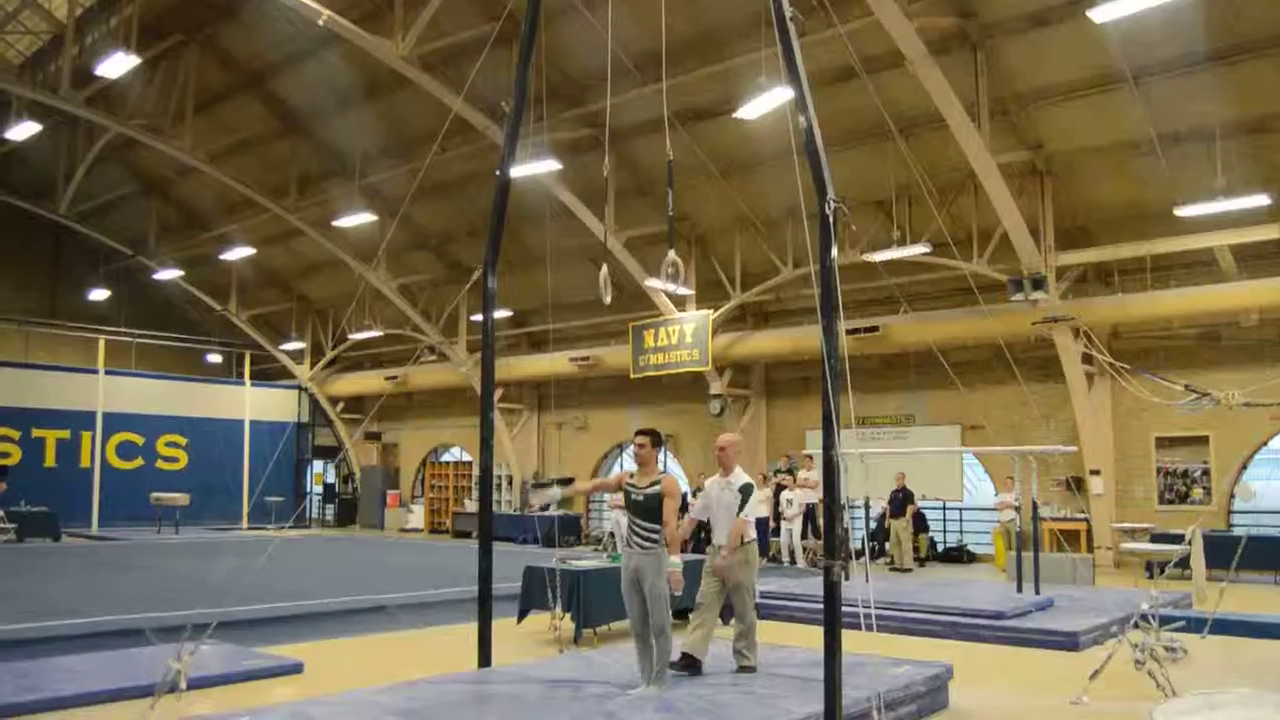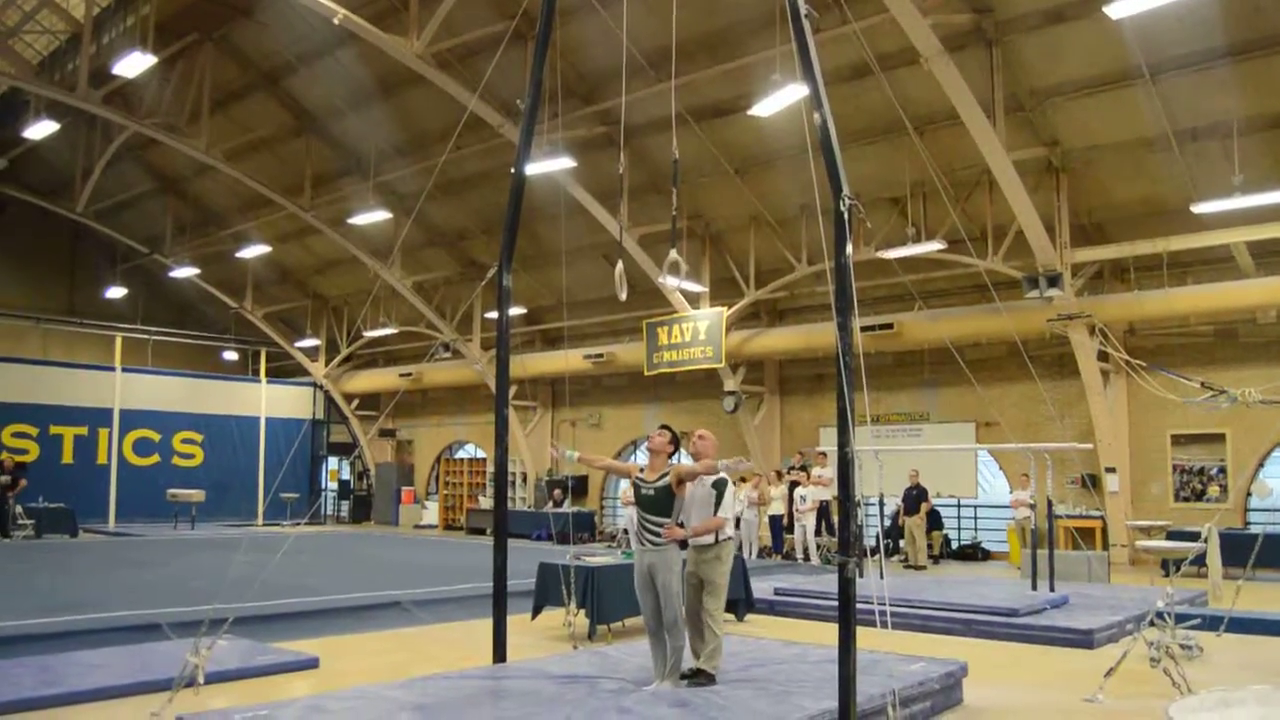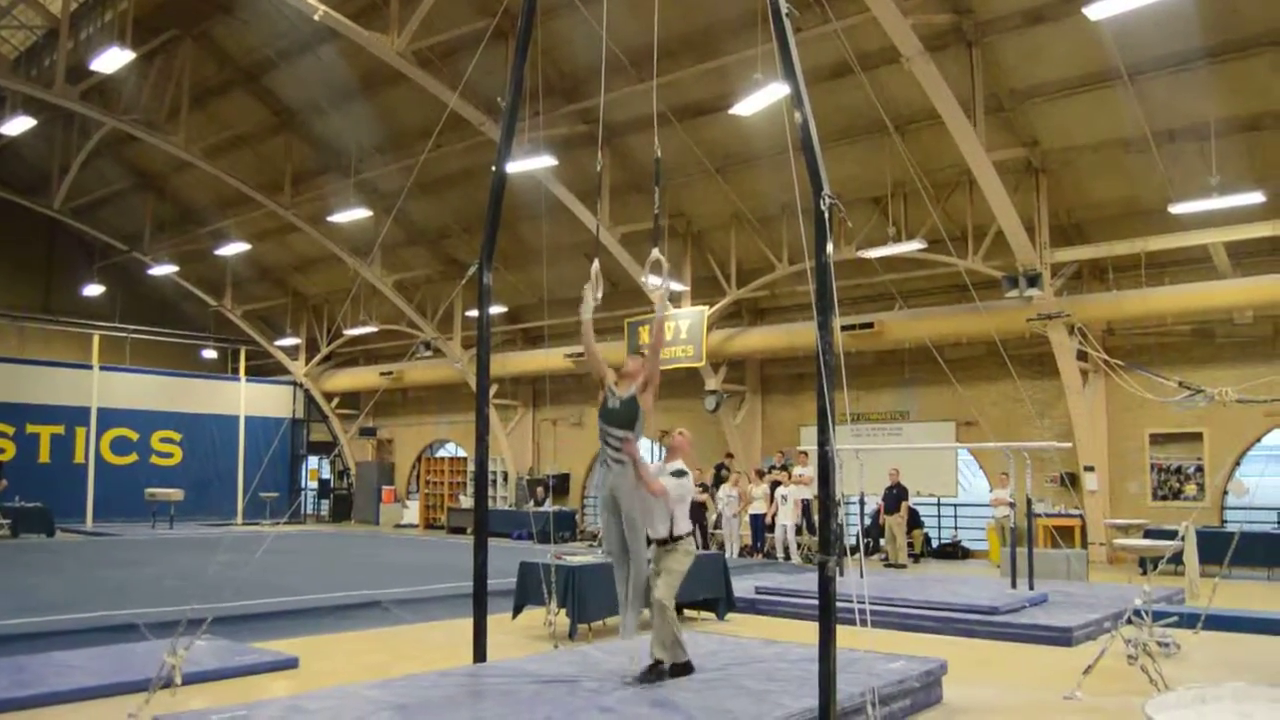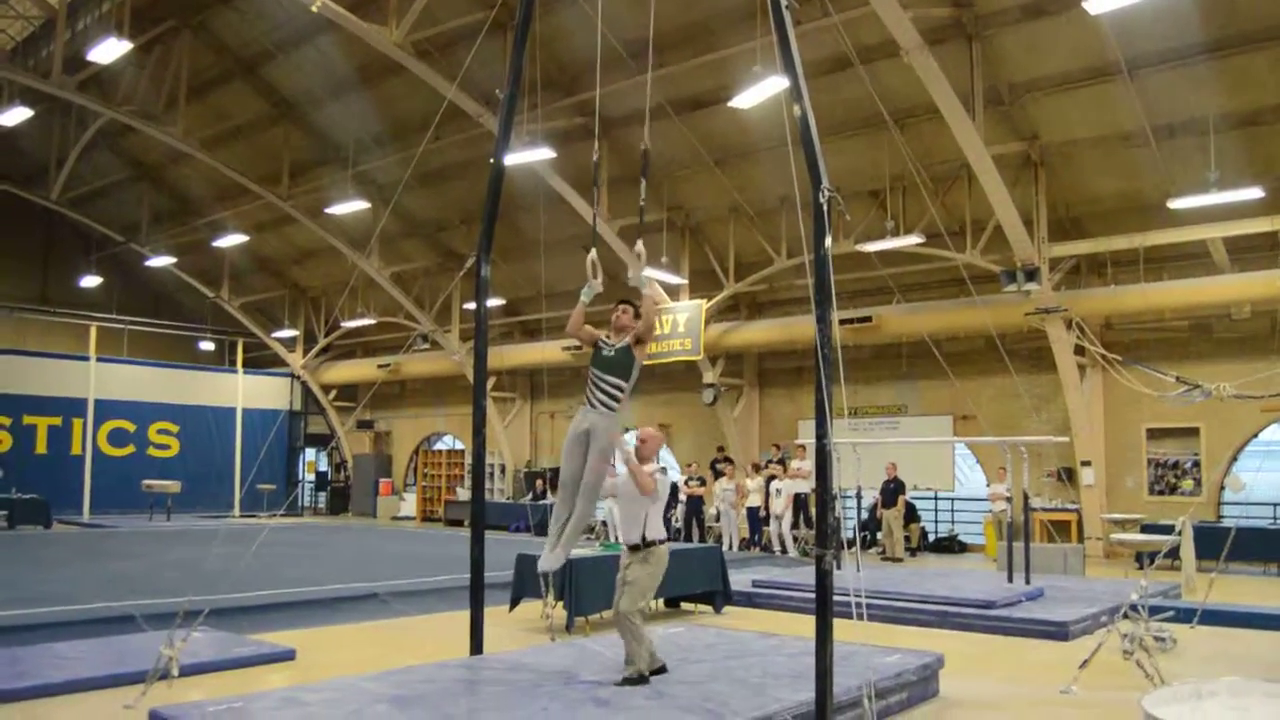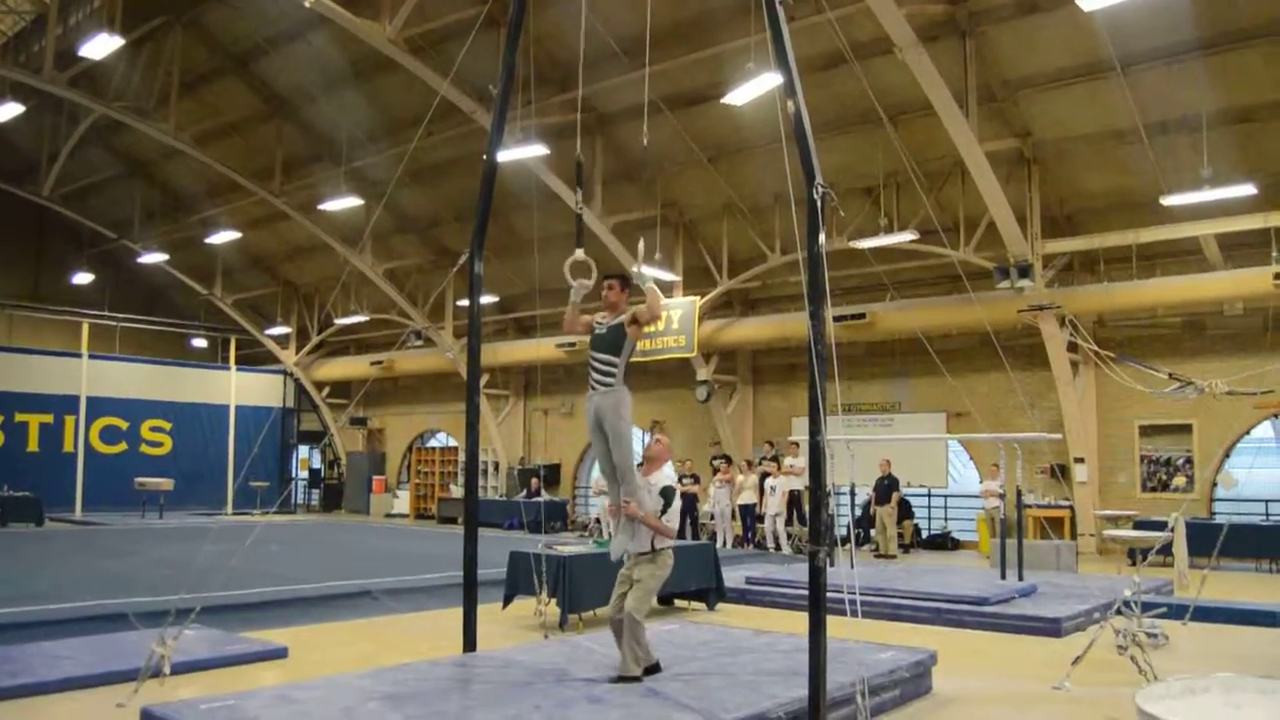
dt=1s
person 1, frame 1
left shoulder: (667, 483)
right shoulder: (625, 480)
left elbow: (671, 525)
right elbow: (591, 485)
left wrist: (675, 563)
right wrist: (558, 493)
left hip: (654, 559)
right hip: (629, 558)
left knee: (659, 625)
right knee: (638, 626)
left ankle: (659, 683)
right ankle: (646, 680)
person 1, frame 2
left shoulder: (676, 473)
right shoulder: (634, 471)
left elbow: (700, 468)
right elbow: (601, 462)
left wrist: (723, 465)
right wrist: (570, 455)
left hip: (665, 555)
right hip: (641, 555)
left knee: (672, 621)
right knee: (651, 623)
left ankle: (672, 678)
right ankle: (659, 676)
person 1, frame 3
left shoulder: (644, 388)
right shoulder: (608, 383)
left elbow: (656, 348)
right elbow: (590, 348)
left wrist: (659, 312)
right wrist: (587, 313)
left hip: (627, 475)
right hip: (604, 475)
left knee: (635, 545)
right knee: (616, 548)
left ankle: (634, 607)
right ankle: (625, 607)
person 1, frame 4
left shoulder: (638, 340)
right shoulder: (599, 338)
left elbow: (650, 317)
right elbow: (571, 329)
left wrist: (643, 285)
right wrist: (586, 296)
left hip: (607, 421)
right hip: (583, 416)
left knee: (589, 488)
right knee: (567, 483)
left ankle: (563, 547)
right ankle: (552, 544)
person 1, frame 5
left shoulder: (632, 316)
right shoulder: (596, 319)
left elbow: (655, 313)
right elbow: (568, 327)
left wrist: (646, 282)
right wrist: (576, 297)
left hip: (614, 398)
right hip: (592, 399)
left knee: (623, 465)
right knee: (606, 469)
left ankle: (628, 524)
right ankle: (619, 522)
person 2, frame 1
left shoulder: (745, 485)
right shoulder: (711, 484)
left elbow: (741, 523)
right elbow: (694, 517)
left wrist: (726, 555)
left hip: (741, 552)
right hip: (716, 550)
left knee: (744, 609)
right knee: (705, 603)
left ankle: (746, 661)
right ankle: (692, 656)
person 2, frame 2
left shoulder: (720, 481)
left elbow: (719, 521)
right elbow: (678, 513)
left wrist: (685, 533)
left hip: (717, 550)
right hip: (694, 550)
left knee: (711, 610)
right knee: (692, 610)
left ankle: (708, 670)
right ankle: (700, 663)
person 2, frame 3
left shoulder: (682, 475)
right shoulder: (653, 470)
left elbow: (656, 489)
left wrist: (635, 457)
left hip: (678, 547)
right hip: (658, 546)
left knee: (661, 598)
right knee: (659, 603)
left ankle: (659, 661)
right ankle: (680, 661)
person 2, frame 4
left shoulder: (657, 475)
right shoulder: (624, 478)
left elbow: (646, 488)
left wrist: (626, 453)
left hip: (651, 554)
right hip: (630, 552)
left knee: (629, 609)
right knee: (621, 611)
left ankle: (637, 670)
right ankle: (652, 663)
person 2, frame 5
left shoulder: (666, 487)
left elbow: (670, 531)
right elbow: (625, 519)
left wrist: (639, 515)
right wrist: (617, 512)
left hip: (656, 559)
right hip: (632, 558)
left knee: (632, 611)
right knee: (615, 613)
left ankle: (631, 671)
right ankle: (647, 662)
